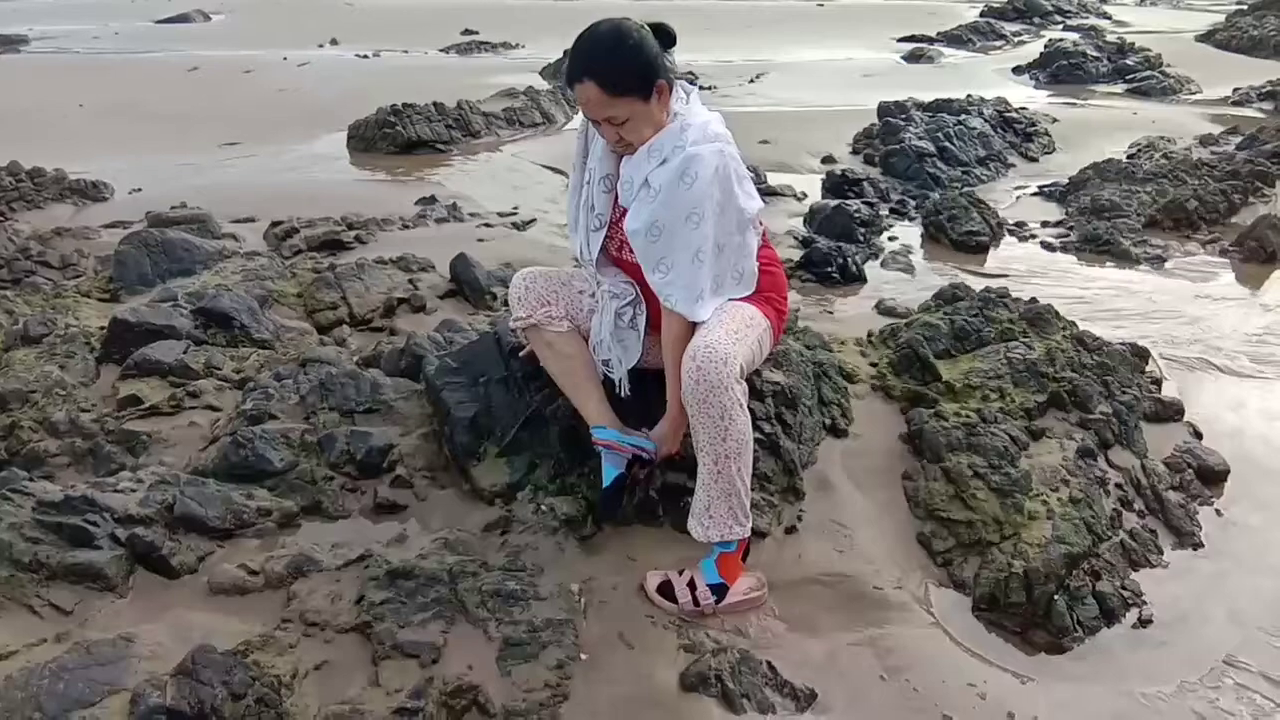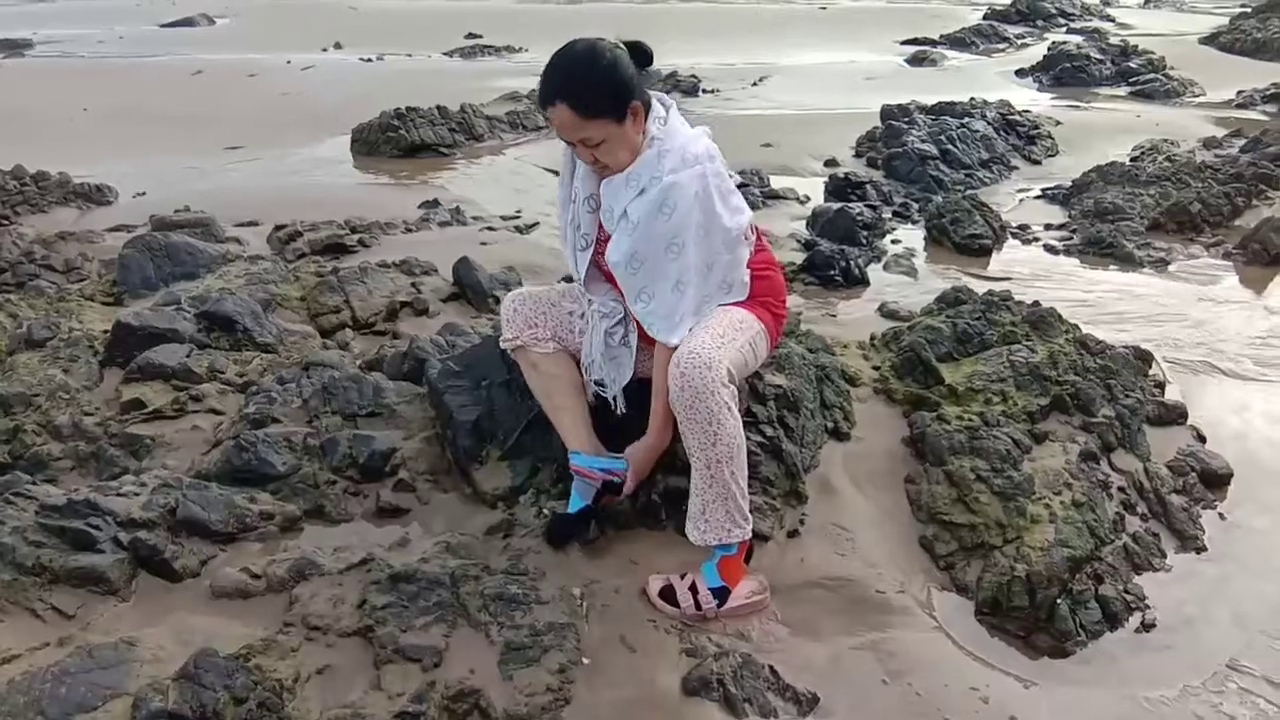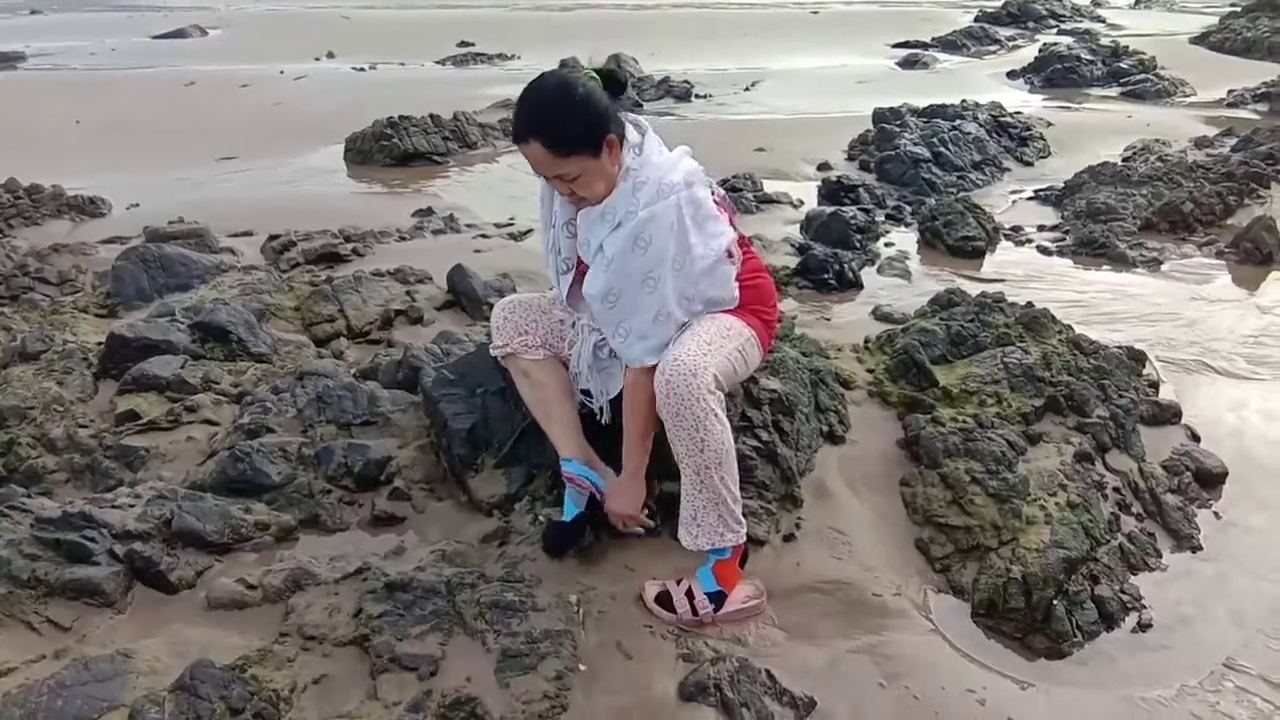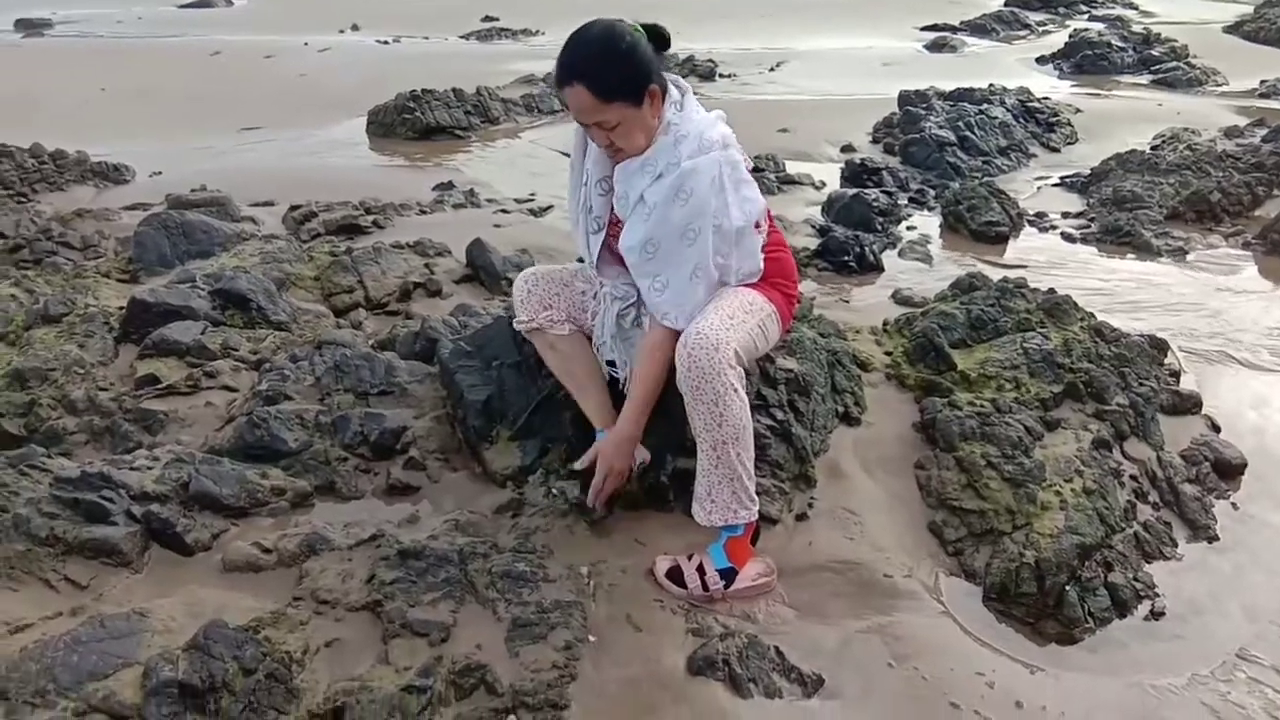
dt=0.4s
person 1, frame 1
left shoulder: (699, 160)
right shoulder: (608, 130)
left elbow: (684, 300)
right elbow: (597, 233)
left wrist: (674, 416)
right wrist: (565, 322)
left hip: (731, 294)
right hip: (638, 287)
left knee: (709, 361)
right knee: (530, 291)
left ankle: (729, 555)
right ankle: (613, 439)
person 1, frame 2
left shoulder: (682, 180)
right shoulder: (596, 146)
left elbow: (673, 321)
right elbow: (592, 251)
left wrist: (656, 437)
right wrist: (565, 338)
left hip: (731, 300)
right hip: (637, 300)
left knee: (696, 367)
right knee: (522, 313)
left ankle: (731, 558)
right ankle: (590, 464)
person 1, frame 3
left shoulder: (658, 205)
right shoulder: (580, 165)
left elbow: (644, 353)
right elbow: (581, 275)
left wrist: (632, 477)
left hip: (724, 306)
right hip: (626, 310)
left knee: (682, 374)
right knee: (513, 319)
left ankle: (726, 563)
right ankle: (581, 472)
person 1, frame 4
left shoulder: (696, 164)
right shoulder: (612, 126)
left elbow: (670, 315)
right elbow: (606, 236)
left wrist: (628, 433)
left hip: (743, 281)
right hip: (647, 276)
left knee: (704, 347)
right knee: (534, 292)
left ankle: (737, 541)
right ankle: (610, 442)
